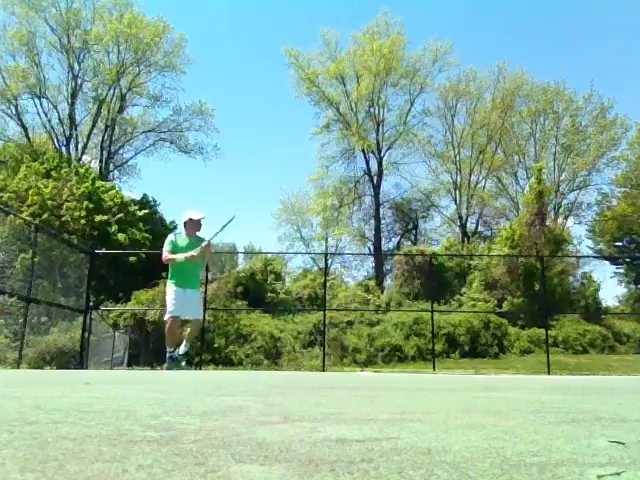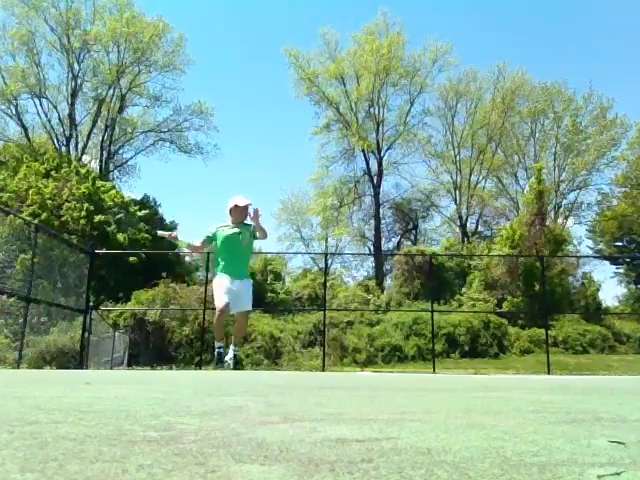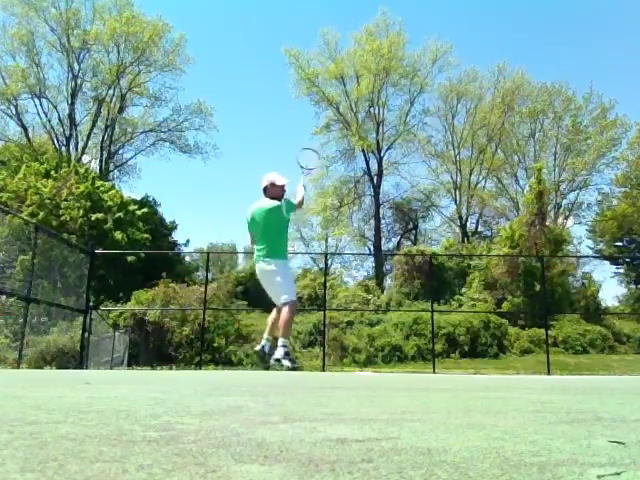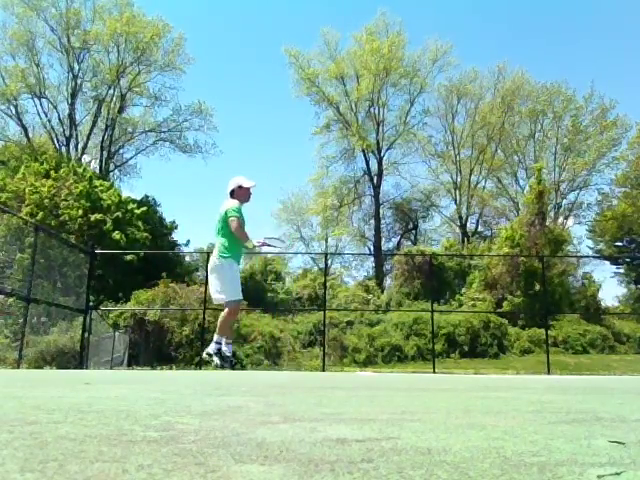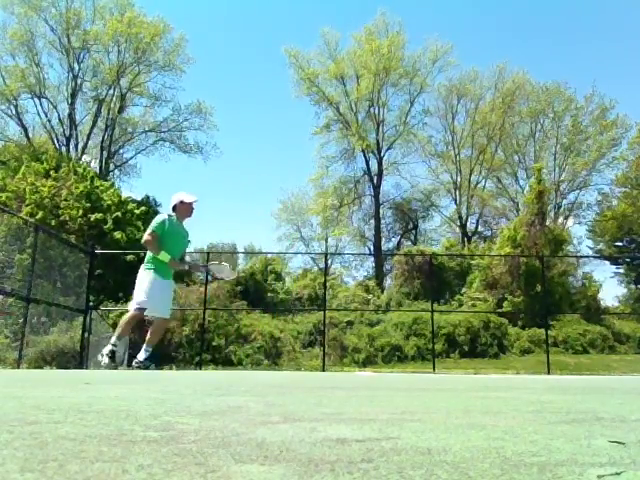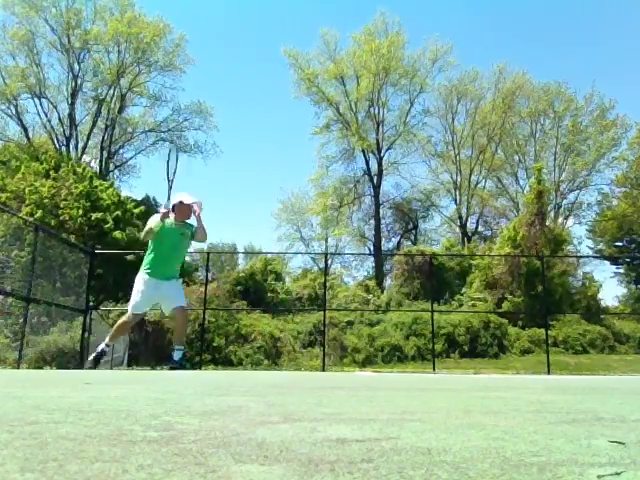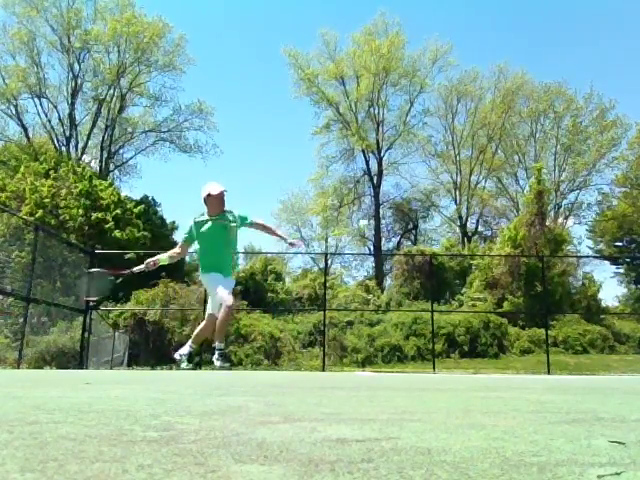
dt=0.7s
person 1, frame 1
left shoulder: (201, 241)
right shoulder: (173, 237)
left elbow: (209, 260)
right elbow: (165, 258)
left wrist: (207, 250)
right wrist: (185, 256)
left hip: (194, 289)
right hip: (176, 286)
left knee: (197, 323)
right knee: (172, 320)
left ankle: (182, 351)
right ankle: (170, 354)
person 1, frame 2
left shoulder: (249, 228)
right shoulder: (218, 230)
left elbow: (263, 235)
right elbow: (198, 248)
left wrist: (256, 221)
right wrist: (178, 239)
left hip: (244, 280)
right hip: (223, 277)
left knee: (243, 315)
right knee: (222, 307)
left ankle: (233, 354)
right ankle: (219, 349)
person 1, frame 3
left shoulder: (254, 212)
right shoulder: (280, 206)
left elbow: (253, 242)
right elbow: (298, 203)
right wrist: (300, 186)
left hip: (264, 264)
right hip: (276, 263)
left knee: (281, 306)
right knee: (290, 304)
left ankle: (265, 345)
right ankle: (281, 352)
person 1, frame 4
left shoulder: (233, 208)
right shoulder: (233, 205)
right elbow: (237, 230)
left wrist: (250, 245)
right wrist: (251, 243)
left hip: (228, 263)
right hip: (224, 262)
left knee: (232, 307)
right knee: (233, 305)
left ankle: (225, 352)
right ankle: (217, 348)
person 1, frame 5
left shoulder: (184, 233)
right shoulder: (163, 219)
right elbow: (147, 240)
left wrist: (190, 265)
right wrist: (168, 259)
left hip: (167, 280)
right hip: (150, 273)
left knee: (162, 321)
right knee: (137, 312)
left ankle: (141, 358)
right ankle: (110, 349)
person 1, frame 6
left shoulder: (190, 229)
right shoulder: (157, 219)
left elbow: (202, 238)
right elbow: (145, 237)
left wrist: (198, 217)
right wrist: (161, 220)
left hip: (171, 281)
right hip: (148, 278)
left knee: (182, 314)
right knee: (132, 318)
left ankle: (178, 358)
right ankle: (102, 349)
person 1, frame 7
left shoulder: (233, 218)
right shoulder: (196, 224)
left elbow: (259, 225)
right elbow: (179, 252)
left wrist: (284, 238)
right wrist: (159, 259)
left hip: (227, 276)
right hip: (211, 274)
left knee: (211, 321)
right knee: (228, 304)
left ankle: (184, 352)
right ankle: (219, 353)
